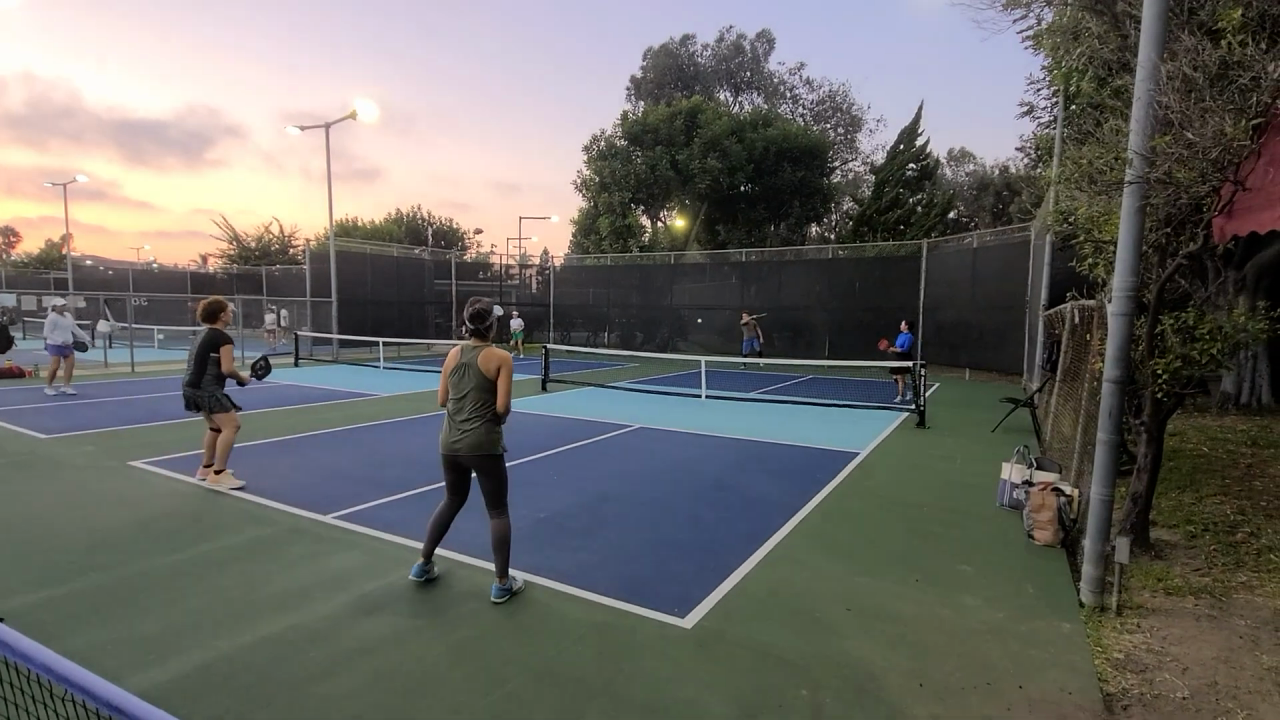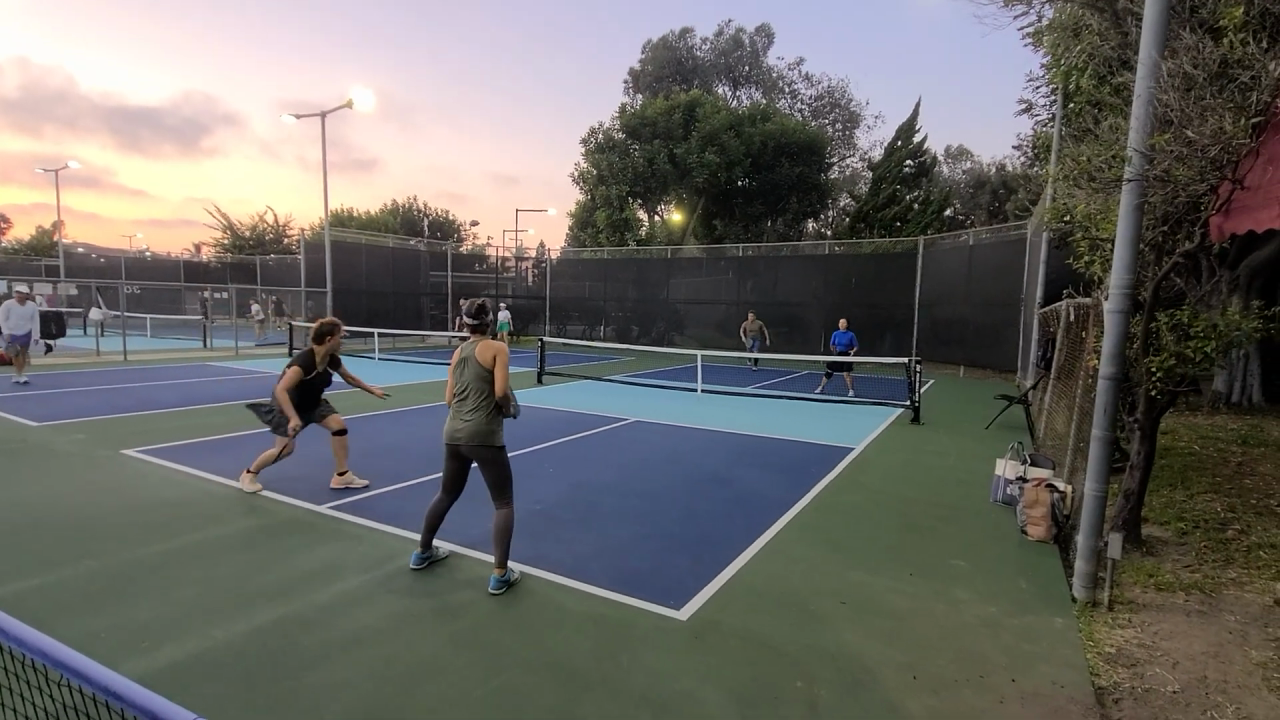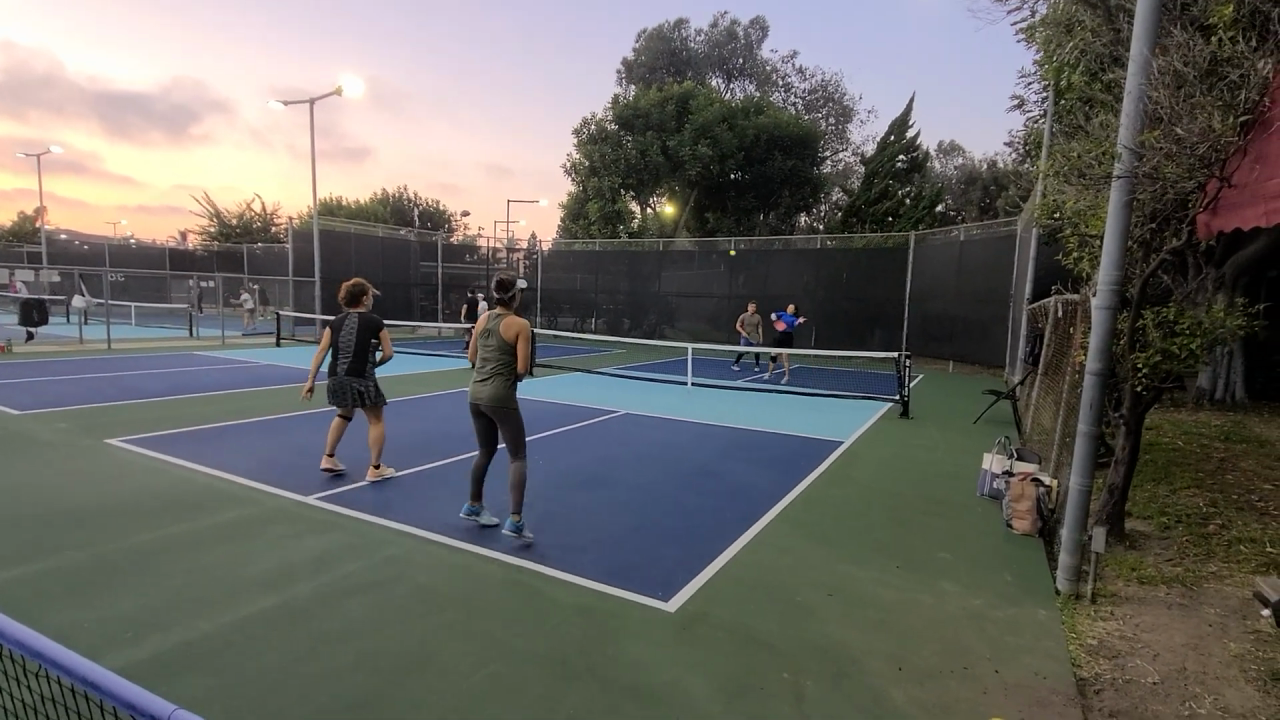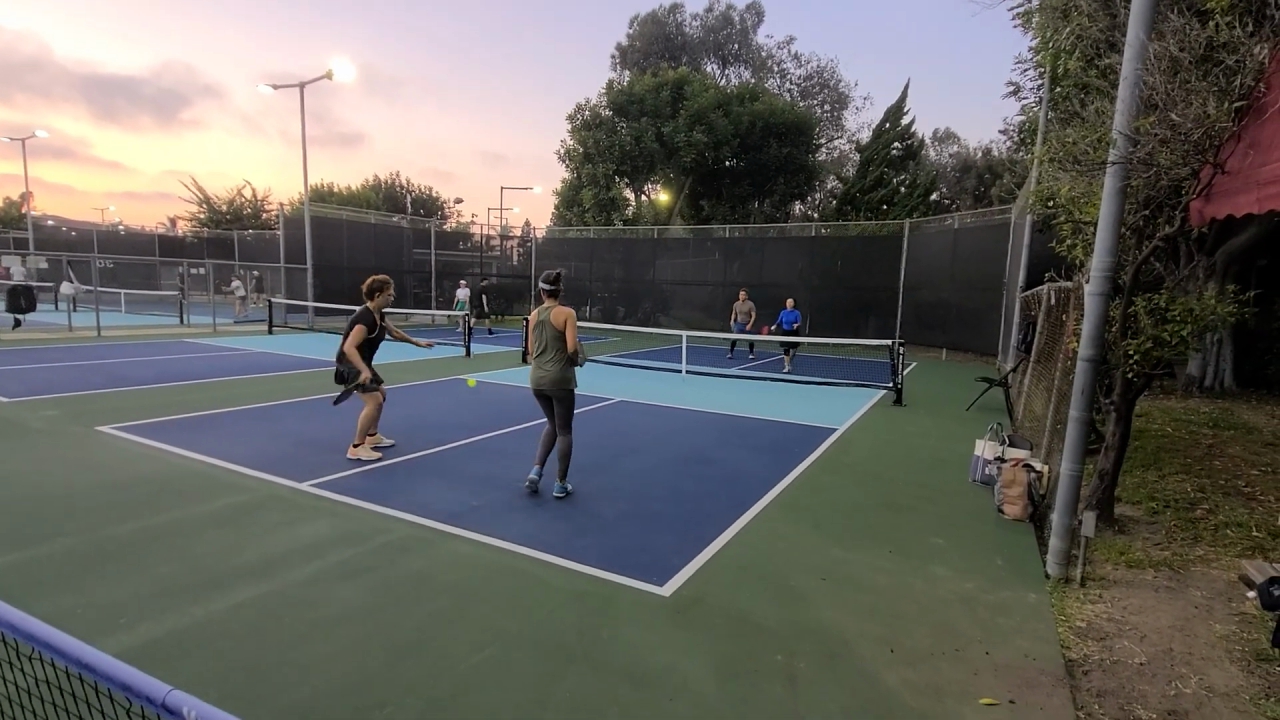
dt=1s
person 1, frame 1
left shoulder: (453, 355)
right shoulder: (501, 358)
left elbow: (442, 400)
right elbow: (503, 407)
right wrist: (499, 416)
left hip: (451, 443)
right hip: (484, 444)
left knee: (452, 500)
right knee: (498, 512)
left ankle: (423, 563)
right ankle: (502, 583)
person 1, frame 2
left shoulder: (458, 353)
right shoulder: (497, 348)
left elbow: (449, 399)
right elbow: (501, 392)
right wrist: (509, 409)
left hip: (454, 433)
right hip: (484, 435)
left knee: (447, 494)
right knee: (504, 503)
left ankle: (422, 552)
right ankle: (500, 574)
person 1, frame 3
left shoulder: (483, 319)
right shoulder: (520, 325)
left elbow: (472, 356)
right elbow: (523, 369)
left hip: (476, 394)
right hip: (501, 398)
left knee: (486, 451)
right knee: (518, 458)
left ankle: (473, 506)
right ankle: (515, 521)
person 1, frame 4
left shoulder: (534, 315)
right shoulder: (567, 313)
left elbow: (531, 352)
right elbow: (572, 347)
right wrist: (574, 361)
left hip: (537, 379)
right hip: (559, 379)
left knee: (552, 425)
right knee: (564, 432)
left ankle: (536, 470)
right ankle: (561, 484)
person 2, frame 1
left shoulder: (202, 334)
right shoulder: (223, 338)
right elbow: (227, 369)
right wrist: (242, 378)
left hip: (193, 387)
right hip: (207, 389)
left knee: (216, 426)
right knee: (232, 425)
left ankle: (207, 468)
right ankle: (217, 474)
person 2, frame 2
left shoulder: (332, 359)
right shoulder: (304, 361)
left elbow: (349, 378)
right elbow: (281, 390)
left wrist: (372, 390)
right wrist: (293, 418)
left hip: (312, 403)
right hip: (288, 405)
left knee: (338, 426)
right knee: (285, 448)
left ankle: (342, 476)
right ankle: (250, 475)
person 2, frame 3
left shoulder: (335, 322)
right shoulder: (375, 322)
left elbow: (321, 352)
right elbow: (388, 353)
left wrist: (310, 381)
right wrist: (373, 364)
left hip: (337, 378)
right hip: (362, 379)
left knee: (344, 415)
right knee: (376, 421)
left ankle: (329, 459)
right ankle: (375, 469)
person 2, frame 4
left shoulder: (378, 314)
right shoulder: (365, 318)
left elbow: (393, 332)
right elbow: (349, 347)
left wrist: (417, 342)
right wrist: (364, 370)
left hip: (362, 364)
right hip: (352, 365)
left knee: (380, 395)
right knee: (374, 401)
left ankle: (372, 436)
right ankle: (357, 447)
